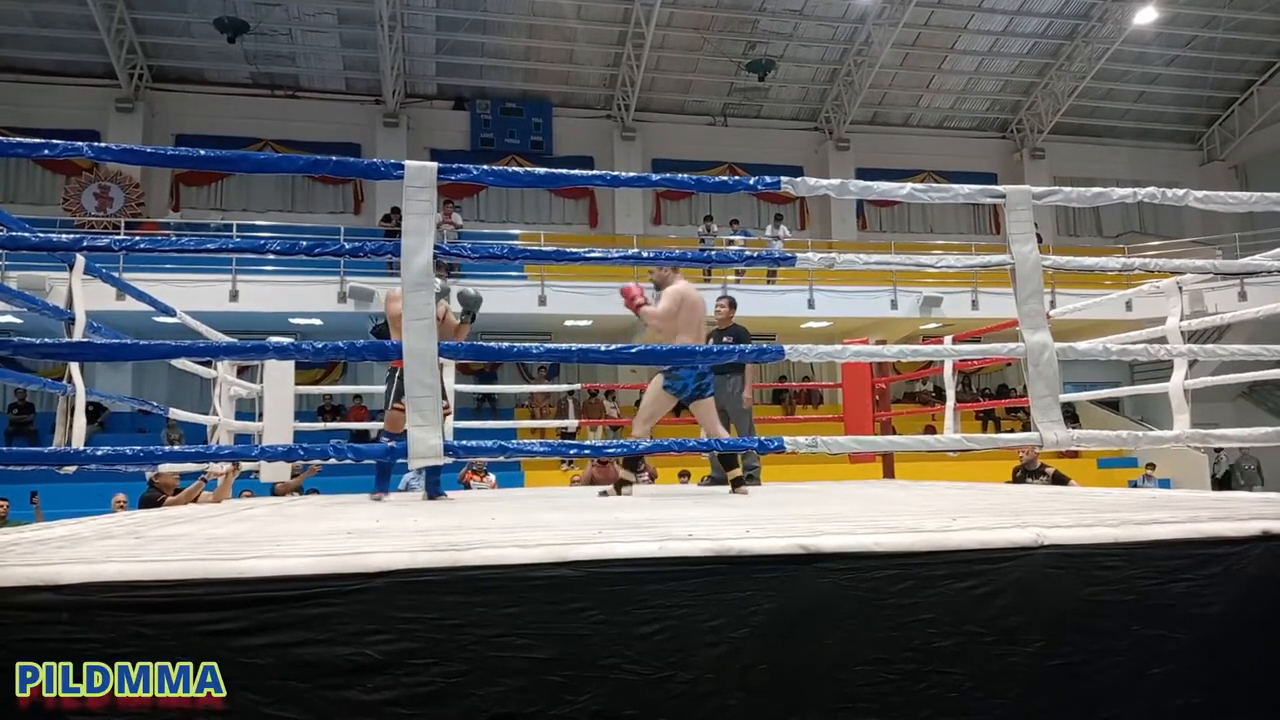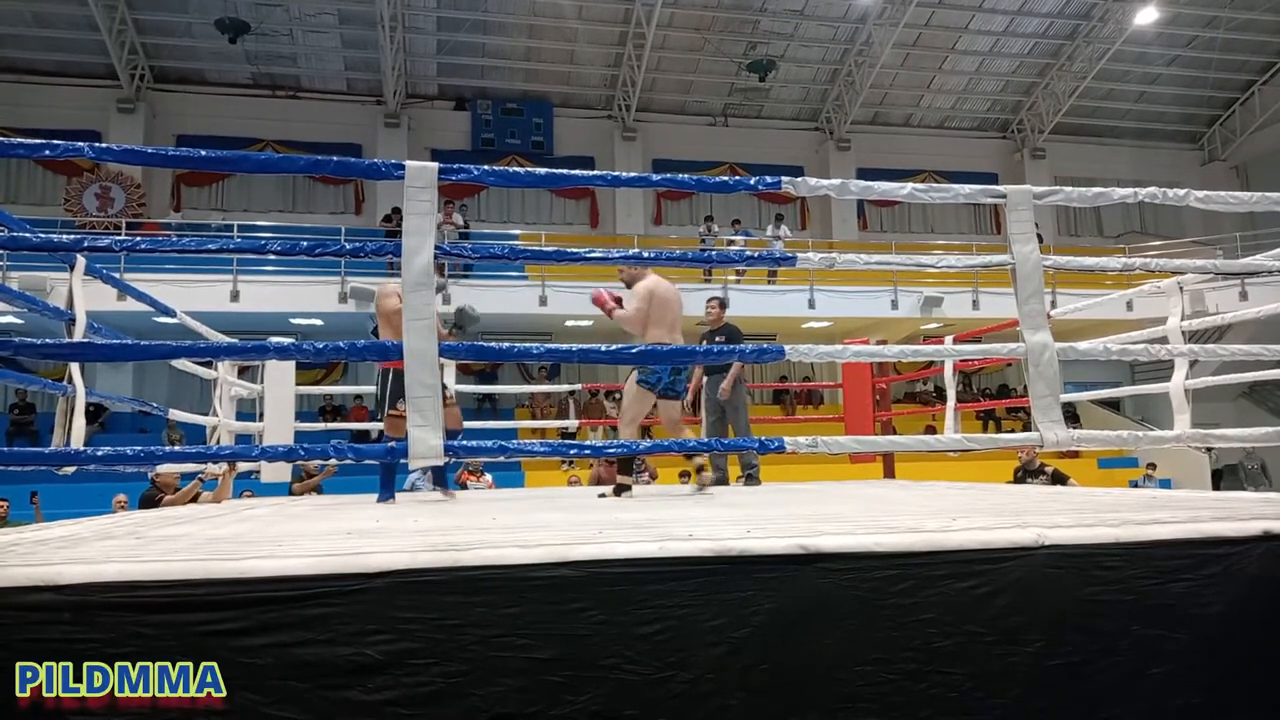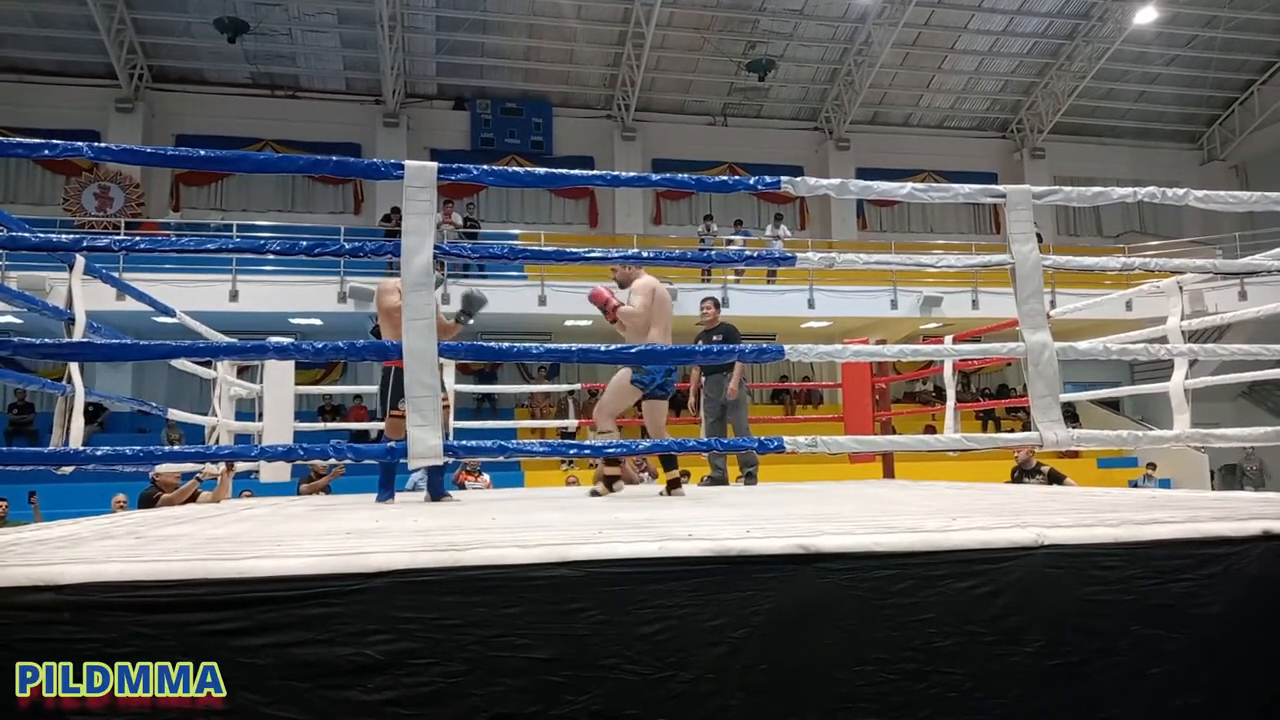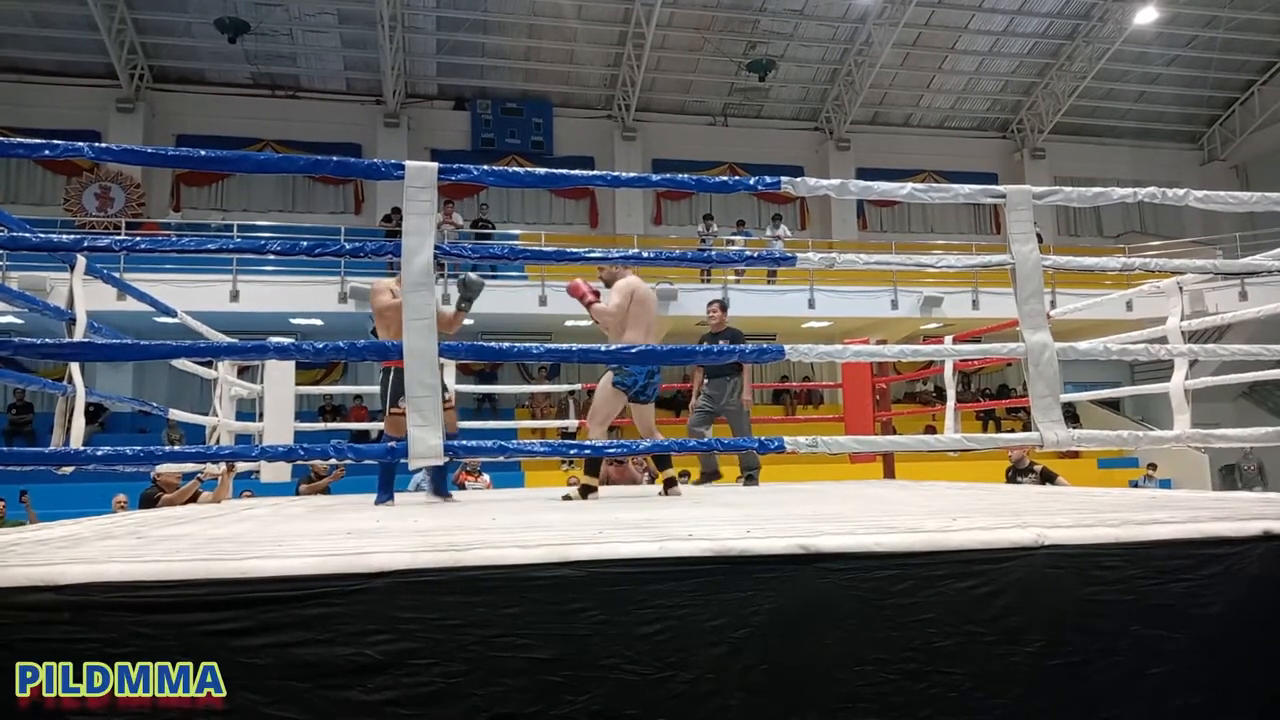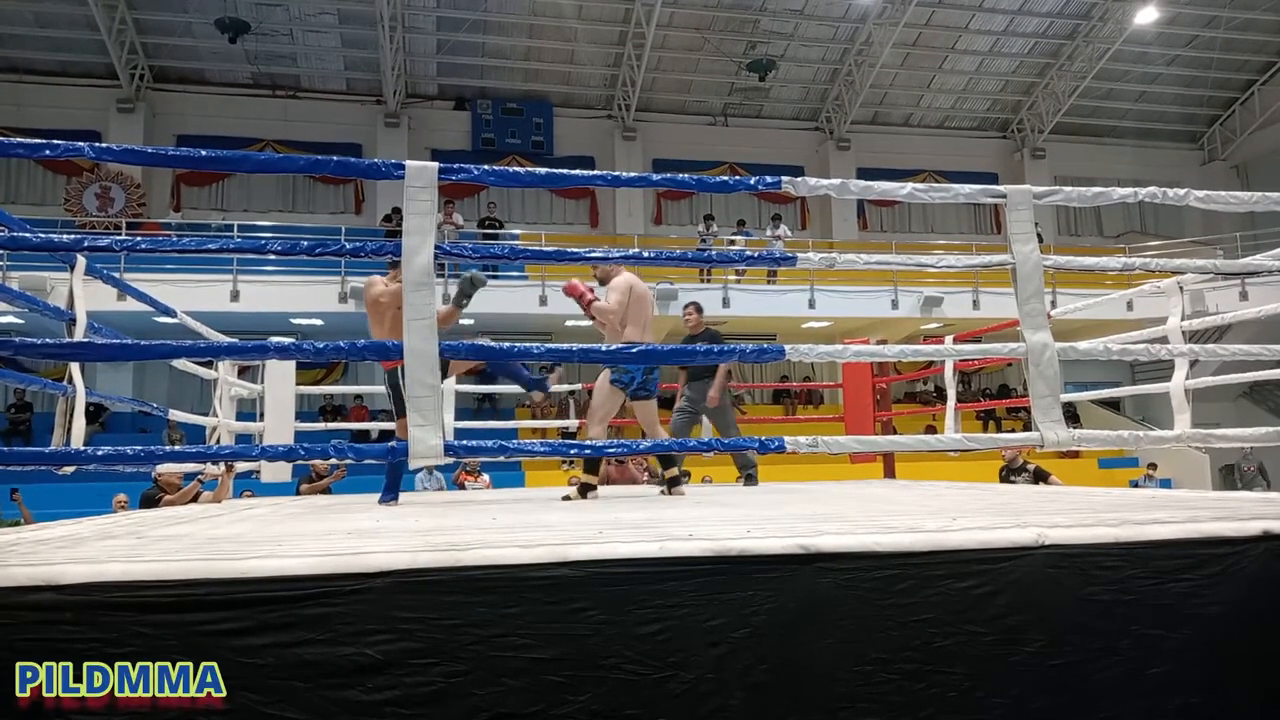
dt=0.3s
person 1, frame 1
left shoulder: (674, 291)
right shoulder: (692, 293)
left elbow: (657, 319)
left wrist: (637, 301)
right wrist: (642, 309)
left hip: (680, 365)
right hip: (699, 366)
left knee: (642, 422)
right knee: (713, 426)
left ankle: (624, 483)
right ankle: (738, 481)
person 1, frame 2
left shoulder: (644, 287)
right shoulder: (668, 288)
left elbow: (632, 322)
left wrist: (608, 307)
right wrist: (617, 309)
left knee: (628, 421)
right knee: (673, 424)
left ankle: (623, 486)
right ankle: (701, 468)
person 1, frame 3
left shoulder: (642, 284)
right shoulder: (656, 289)
left elbow: (637, 318)
left wrist: (611, 304)
right wrist: (611, 313)
right hip: (665, 362)
left knee: (603, 413)
right knee: (657, 428)
left ankle: (612, 477)
right ankle: (674, 484)
person 1, frame 4
left shoulder: (625, 285)
right shoulder: (645, 290)
left elbow: (610, 315)
left wrist: (586, 298)
right wrist: (594, 307)
left hip: (629, 362)
right hip: (649, 364)
left knee: (596, 422)
right knee: (648, 429)
left ankle: (589, 487)
right ankle: (671, 483)
person 1, frame 5
left shoulder: (621, 282)
right shoulder: (639, 286)
left elbow: (611, 314)
left wrist: (585, 297)
right wrist: (590, 308)
left knee: (596, 420)
right knee: (652, 425)
left ankle: (588, 486)
right ankle: (674, 482)
person 2, frame 1
left shoulder: (441, 304)
right shoulder: (397, 295)
left elbow: (458, 336)
right elbow: (398, 319)
left wrist: (468, 315)
left hip: (431, 372)
right hip: (403, 370)
right knee: (393, 424)
left ankle: (433, 489)
right ankle: (381, 487)
person 2, frame 2
right shoulder: (389, 292)
left elbow: (439, 339)
right elbow: (394, 314)
left wrist: (458, 328)
right hip: (397, 370)
left knee: (454, 422)
right knee: (395, 430)
left ankle: (438, 474)
right ankle: (386, 492)
person 2, frame 3
right shoulder: (389, 287)
left elbow: (444, 333)
right elbow: (394, 311)
left wrist: (464, 316)
right hip: (398, 369)
left knee: (438, 429)
right knee: (395, 430)
left ankle: (436, 490)
right ankle: (385, 492)
person 2, frame 4
right shoulder: (383, 288)
left elbow: (449, 327)
right elbow: (386, 311)
left wrist: (465, 302)
right hip: (398, 368)
left knee: (448, 426)
right knee: (396, 427)
left ankle: (438, 486)
right ankle: (384, 493)
person 2, frame 5
right shoulder: (376, 283)
left elbow: (443, 322)
right elbow: (381, 299)
left wrist: (461, 298)
right hip: (398, 367)
right knee: (406, 430)
left ankle: (536, 385)
right ankle: (389, 493)
person 3, frame 1
left shoulder: (740, 332)
right shoulder: (711, 335)
left elbow: (749, 361)
left wrist: (748, 389)
left hip: (735, 383)
right hip: (715, 385)
left knee: (745, 431)
left ankle: (752, 473)
right ankle: (719, 475)
person 3, frame 2
left shoulder: (731, 331)
right shoulder: (704, 338)
left elbow: (739, 359)
right elbow: (700, 367)
left wrist: (728, 381)
right wrist: (691, 393)
left hip: (731, 384)
right hip: (711, 386)
left knee: (741, 430)
right knee: (714, 433)
left ankle: (751, 473)
right ankle: (719, 475)
person 3, frame 3
left shoulder: (728, 330)
right shoulder: (700, 338)
right elbow: (696, 368)
left wrist: (734, 381)
right wrist: (692, 394)
left hip: (730, 383)
right hip: (710, 386)
left knee: (741, 428)
right knee: (713, 433)
left ankle: (750, 471)
right ankle: (718, 475)
person 3, frame 4
left shoulder: (734, 335)
right shoulder: (704, 340)
left elbow: (746, 364)
right elbow: (699, 370)
left wrist: (747, 391)
right wrist: (694, 396)
left hip: (732, 386)
right hip: (710, 389)
left knee: (742, 433)
right knee: (694, 426)
left ankle: (751, 474)
right ankle: (710, 470)
person 3, frame 5
left shoulder: (712, 336)
right shoulder: (685, 342)
left elbow: (724, 363)
left wrist: (715, 389)
right wrist: (678, 398)
left hip: (712, 388)
right hip: (691, 391)
left knee: (730, 432)
right knee: (676, 429)
left ankle: (750, 472)
